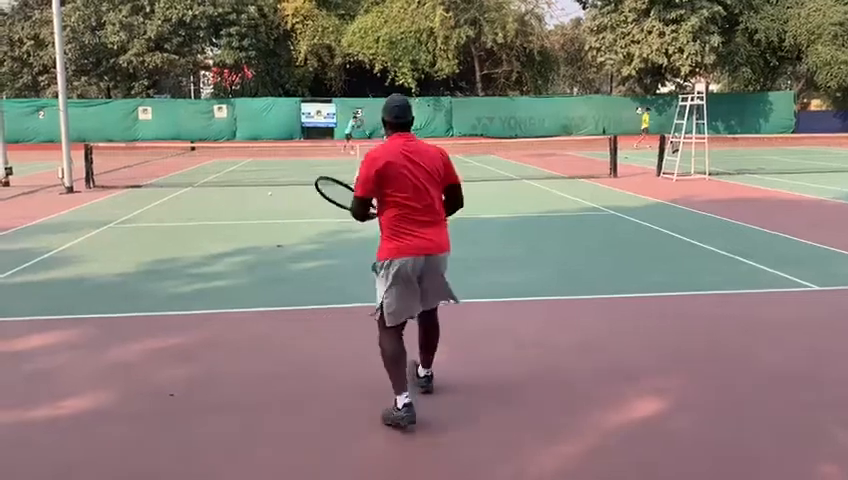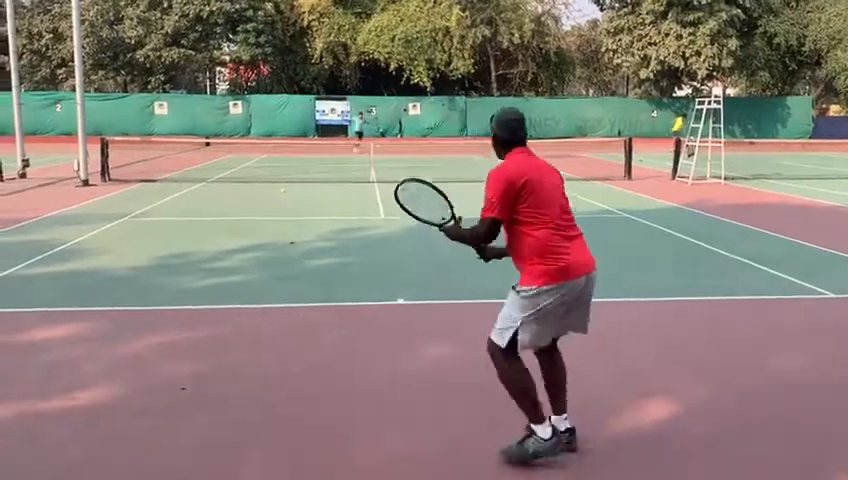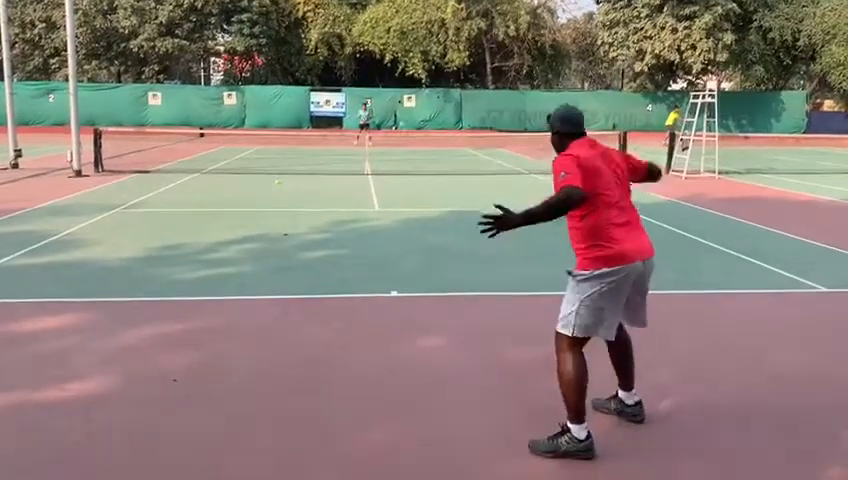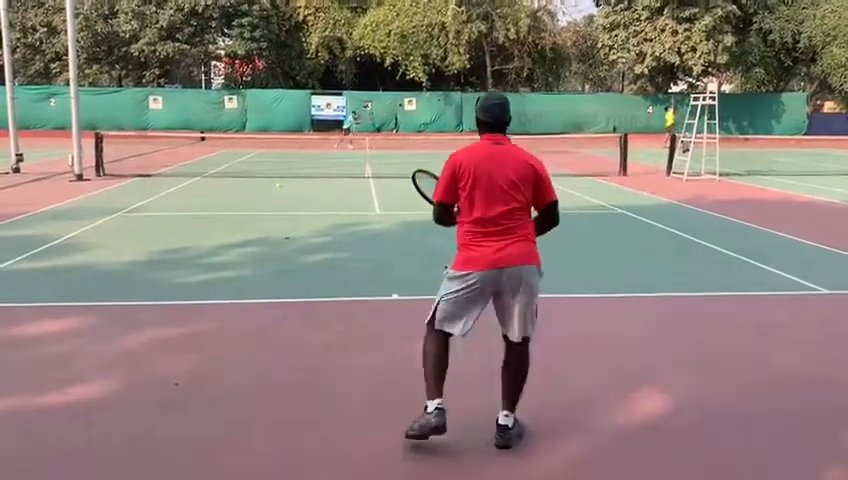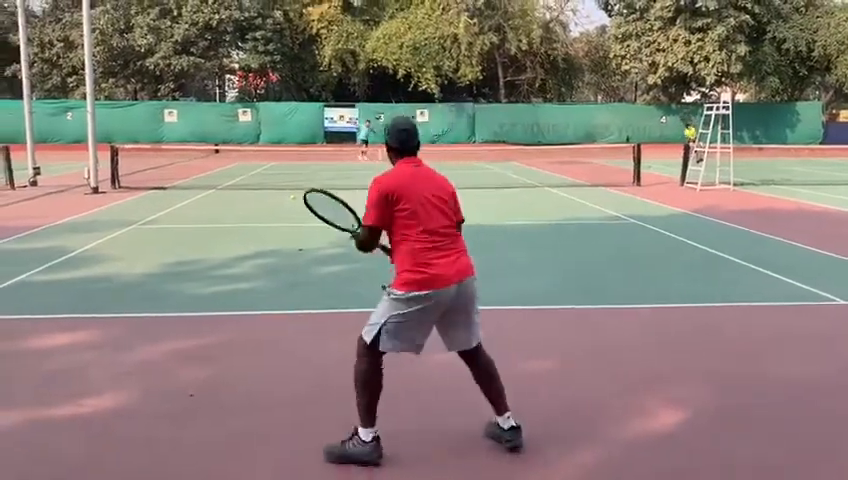
dt=1s
person 1, frame 1
left shoulder: (375, 158)
right shoulder: (437, 154)
left elbow: (359, 211)
right elbow: (456, 201)
left wrist: (375, 211)
left hip: (399, 253)
right hip: (437, 248)
left knee: (389, 327)
right knee: (428, 311)
left ankle: (403, 403)
right ankle: (425, 373)
person 1, frame 2
left shoulder: (502, 174)
right shoulder: (544, 170)
left elbow: (486, 233)
left wrist: (458, 233)
right wrist: (503, 251)
left hip: (550, 277)
right hip: (580, 268)
left knee: (500, 349)
right knee: (545, 341)
left ankle: (541, 434)
right ankle: (561, 424)
person 1, frame 3
left shoulder: (569, 159)
right shoulder: (614, 156)
left elbow: (570, 198)
right elbow: (653, 172)
left wrist: (517, 220)
right wrist: (644, 167)
left hip: (604, 263)
right hip: (642, 255)
left knee: (568, 343)
right knee: (614, 326)
left ankle: (576, 435)
right ankle: (628, 400)
person 1, frame 4
left shoulder: (459, 160)
right shoulder: (531, 163)
left elbow: (441, 216)
right elbow: (550, 219)
left hip: (473, 265)
right hip: (521, 264)
left knee: (436, 333)
right knee: (516, 343)
left ankle: (433, 409)
right ankle: (507, 422)
person 1, frame 5
left shoulder: (385, 183)
right shoulder: (443, 182)
left elbow: (368, 240)
left wrist: (357, 238)
left hip: (420, 284)
right hip: (462, 278)
left knee: (367, 348)
right knee: (472, 351)
left ankle: (366, 439)
right ankle: (507, 424)
